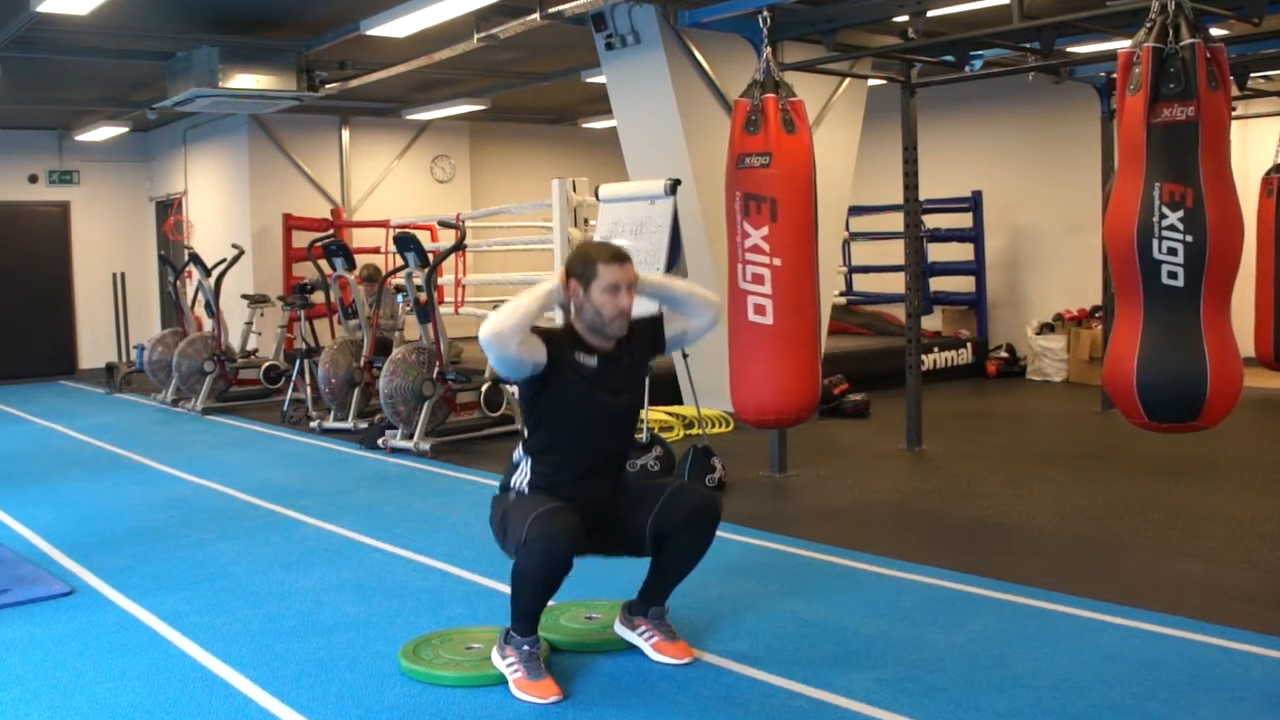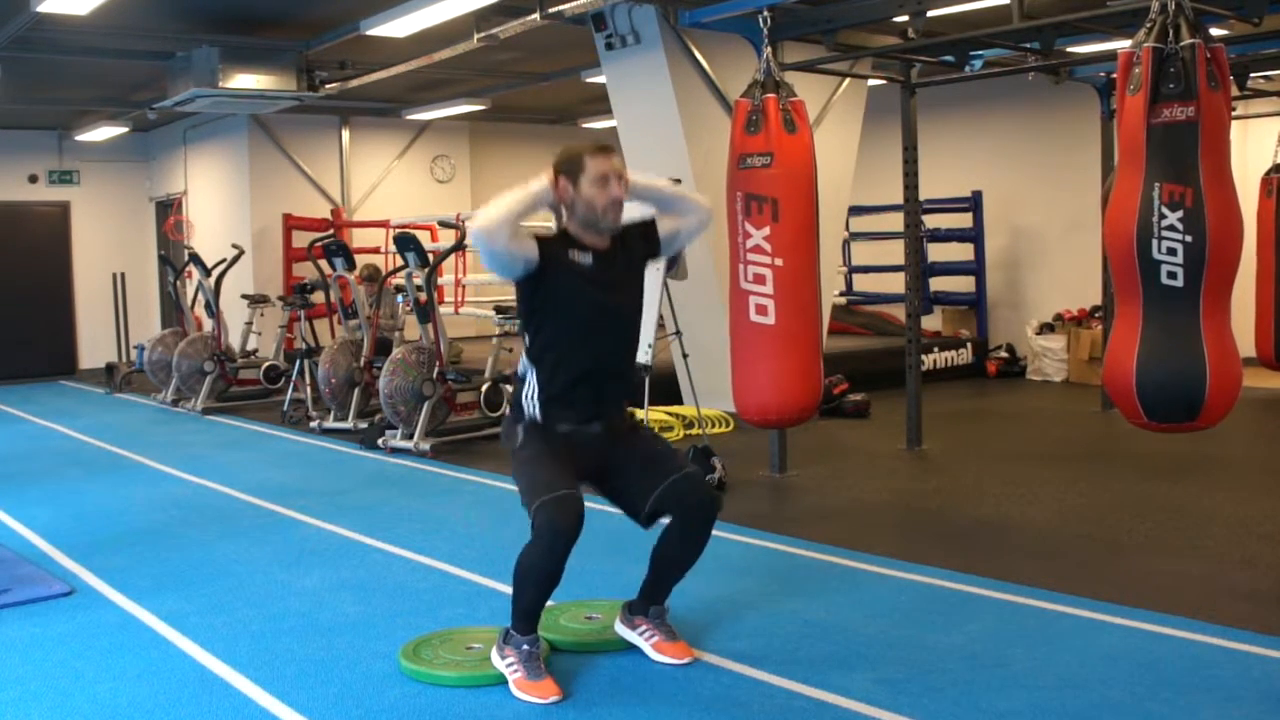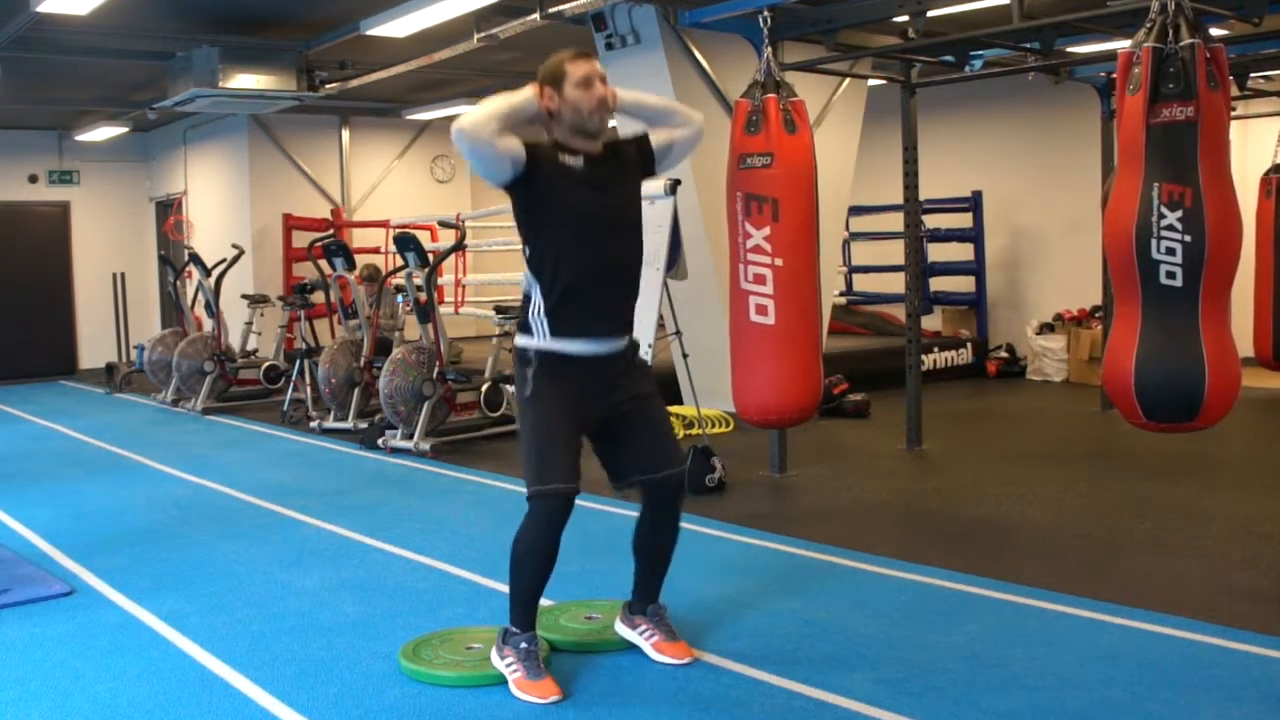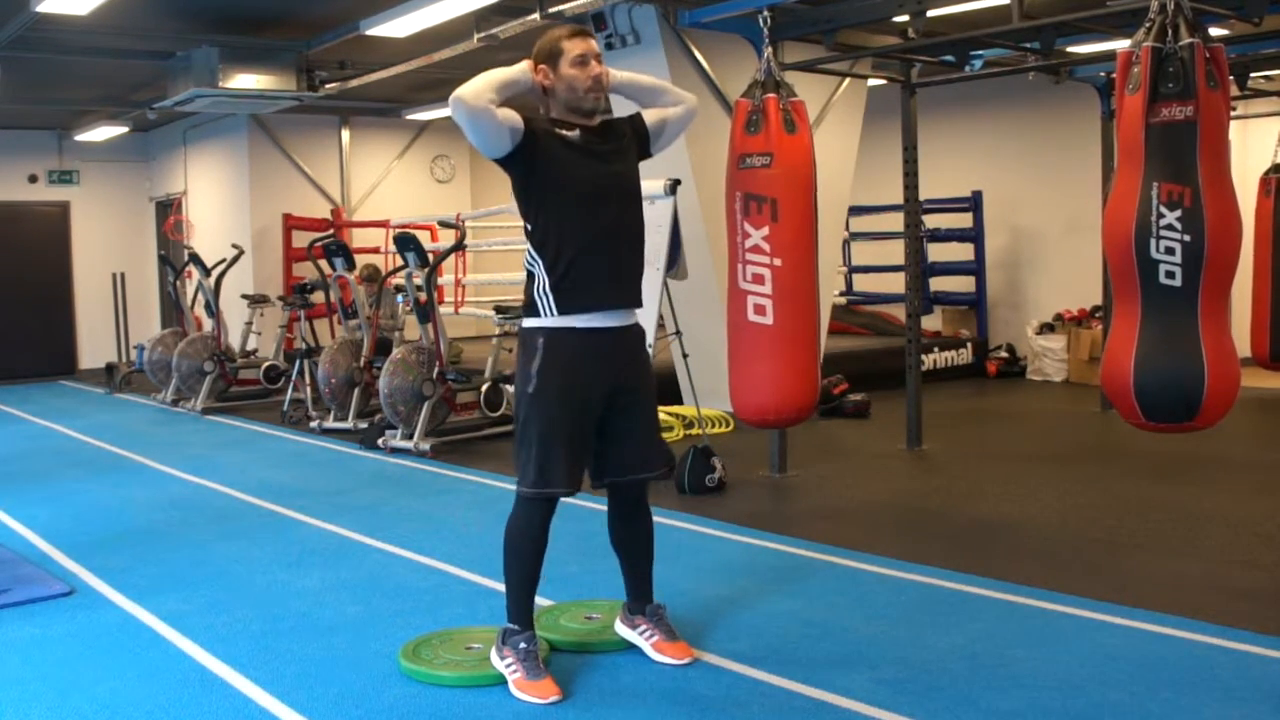
dt=0.3s
person 1, frame 1
left shoulder: (638, 338)
right shoulder: (550, 350)
left elbow: (707, 309)
right elbow: (496, 340)
left wrist: (643, 282)
right wrist: (550, 290)
left hip: (606, 498)
right hip: (534, 499)
left knee: (698, 507)
right knee: (554, 537)
left ankle: (642, 614)
right ankle: (517, 642)
person 1, frame 2
left shoulder: (632, 244)
right shoulder: (544, 257)
left elbow: (698, 212)
right elbow: (486, 233)
left wrist: (633, 184)
right wrist: (538, 190)
left hip: (612, 428)
right hip: (542, 431)
left knee: (698, 501)
right knee: (561, 519)
left ankle: (643, 613)
right ankle: (517, 642)
person 1, frame 3
left shoulder: (627, 157)
right shoulder: (535, 164)
left elbow: (693, 124)
right elbow: (468, 133)
left wrist: (621, 99)
right wrist: (526, 98)
left hip: (620, 358)
right hip: (553, 360)
left knee: (666, 486)
right knee: (552, 498)
left ankle: (642, 613)
right ankle: (516, 639)
person 1, frame 4
left shoulder: (621, 136)
right shoulder: (532, 140)
left elbow: (685, 103)
right elbow: (466, 103)
left wrist: (617, 79)
right wrist: (522, 72)
left hip: (624, 336)
right hip: (559, 338)
left knee: (630, 486)
right knee: (540, 492)
left ankle: (639, 612)
right ankle: (515, 639)
